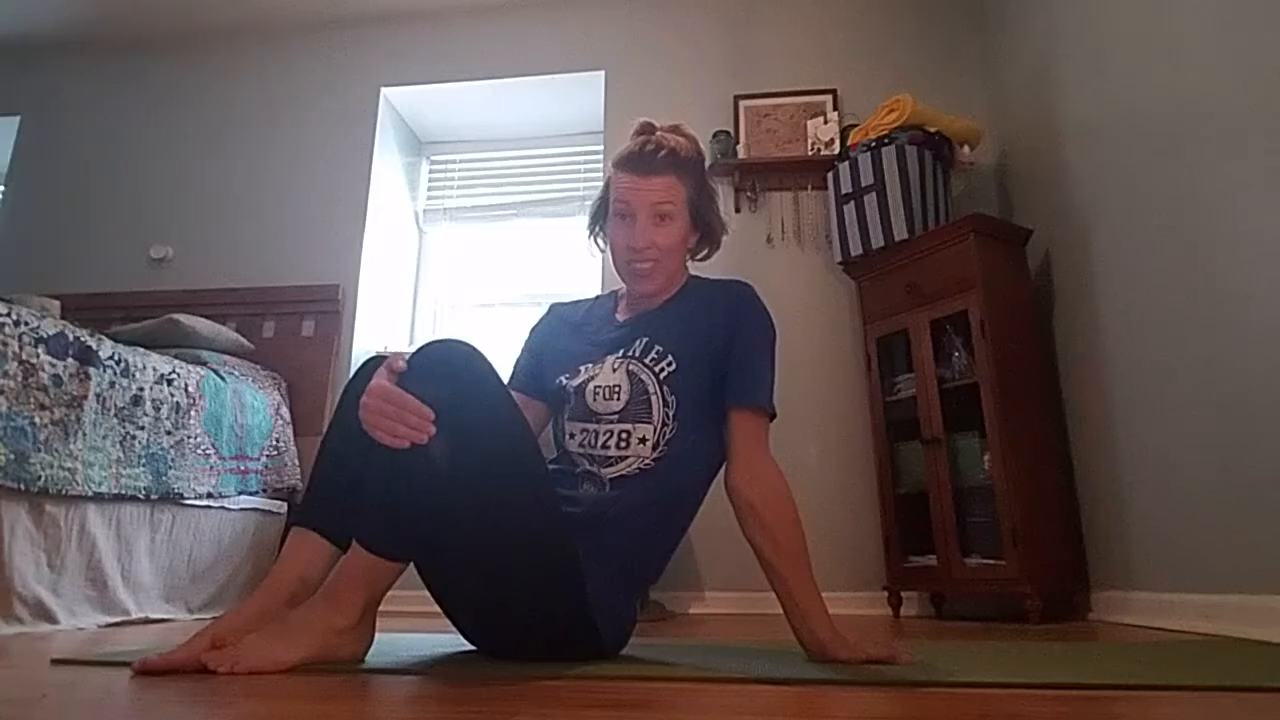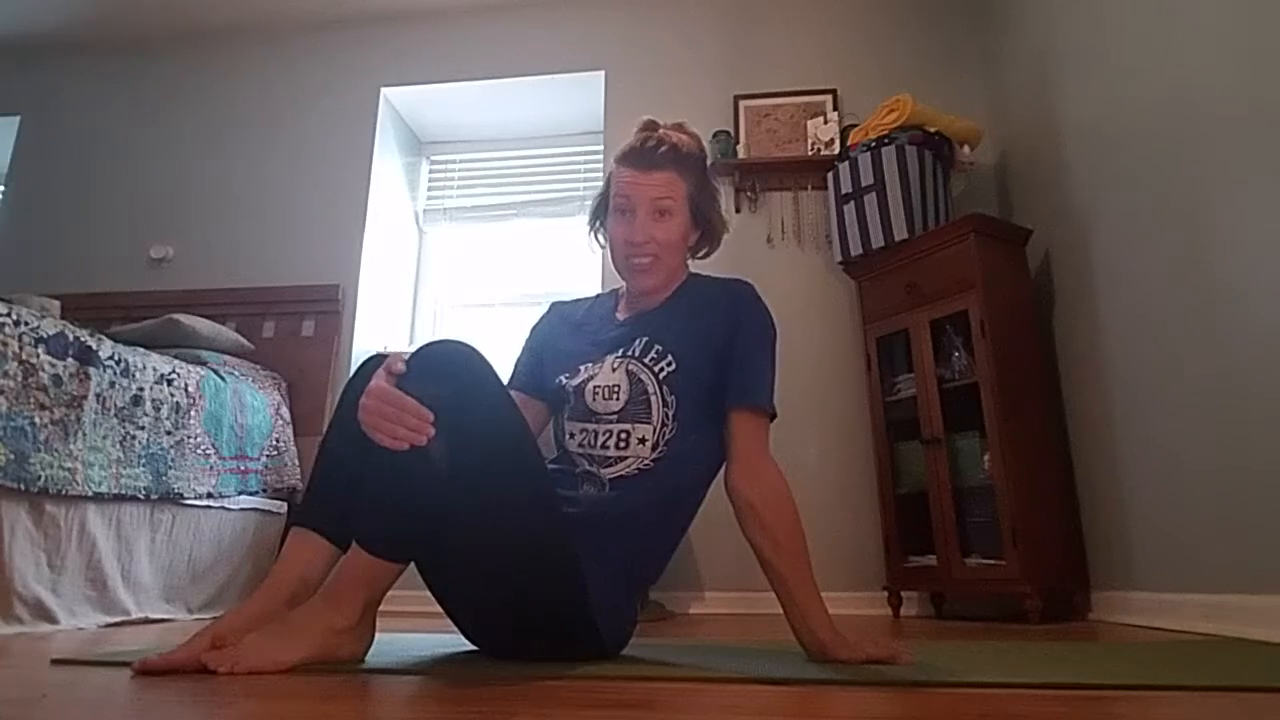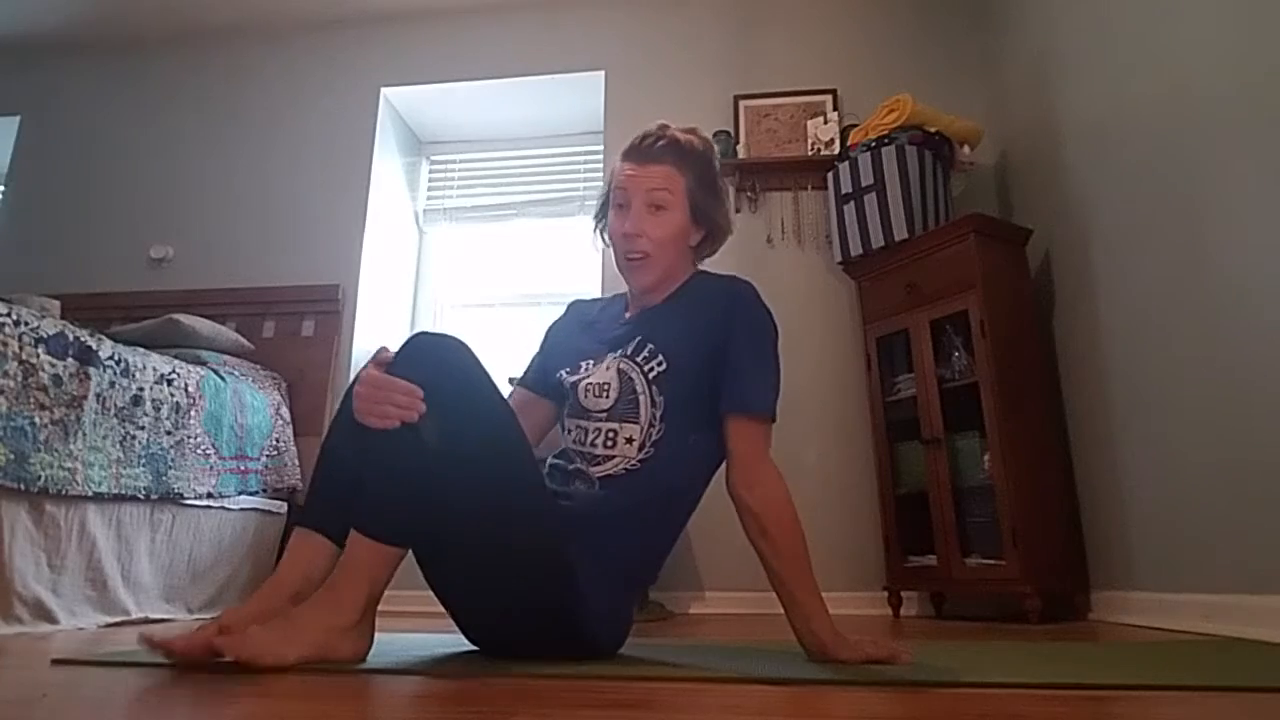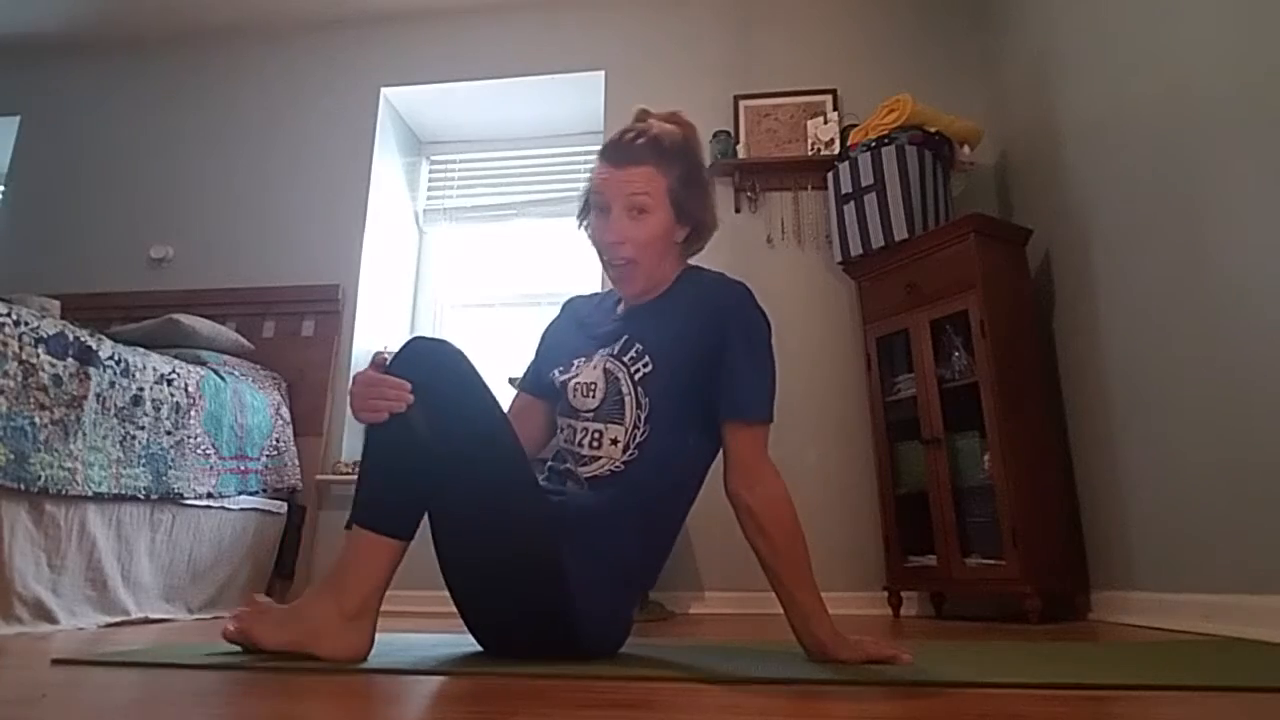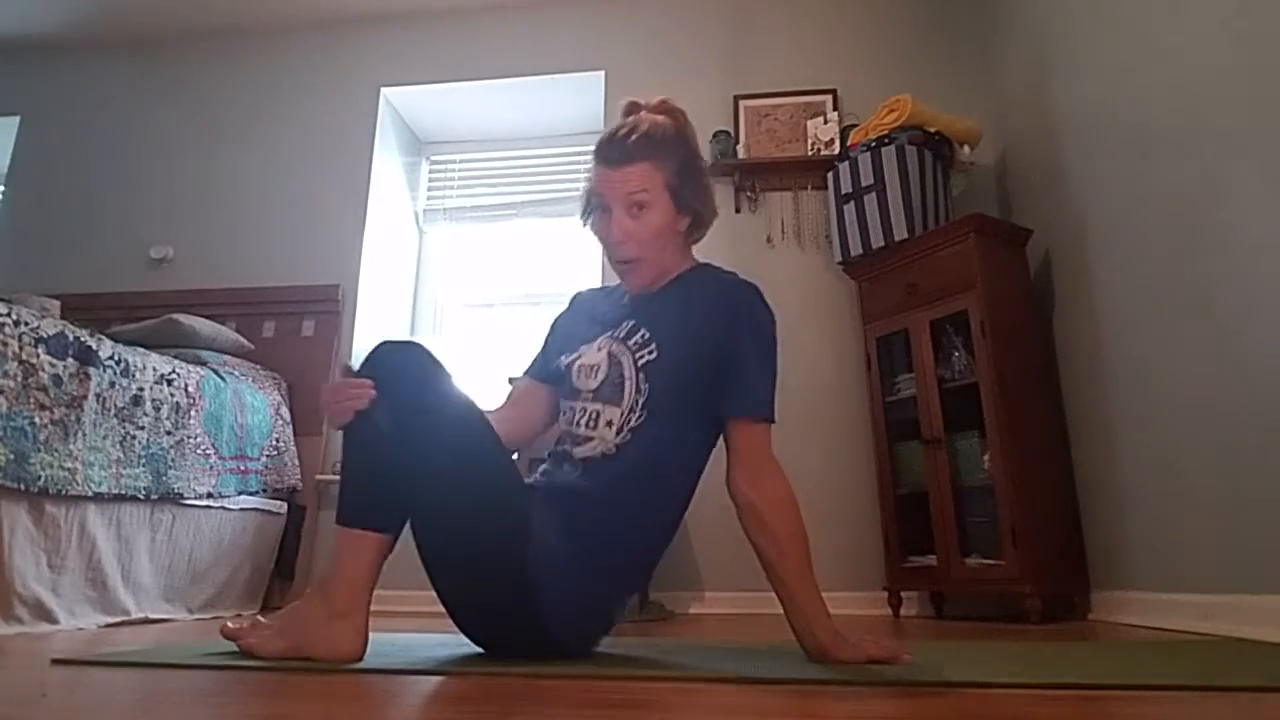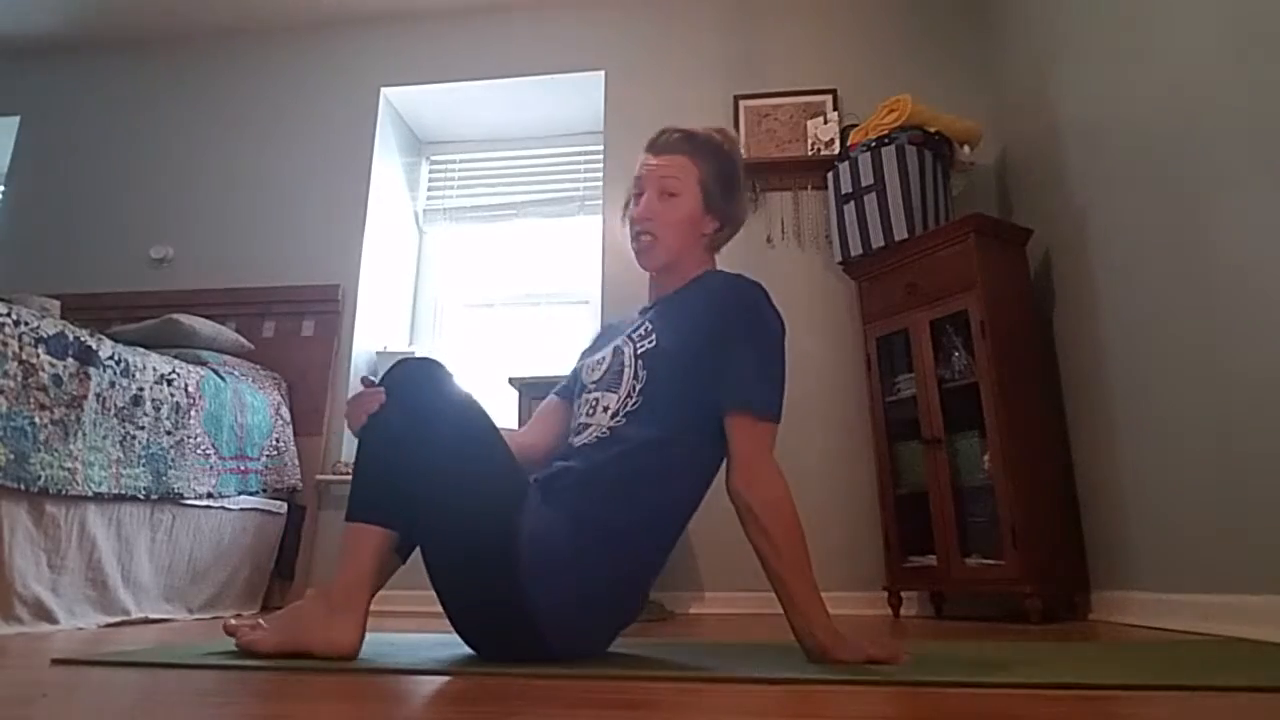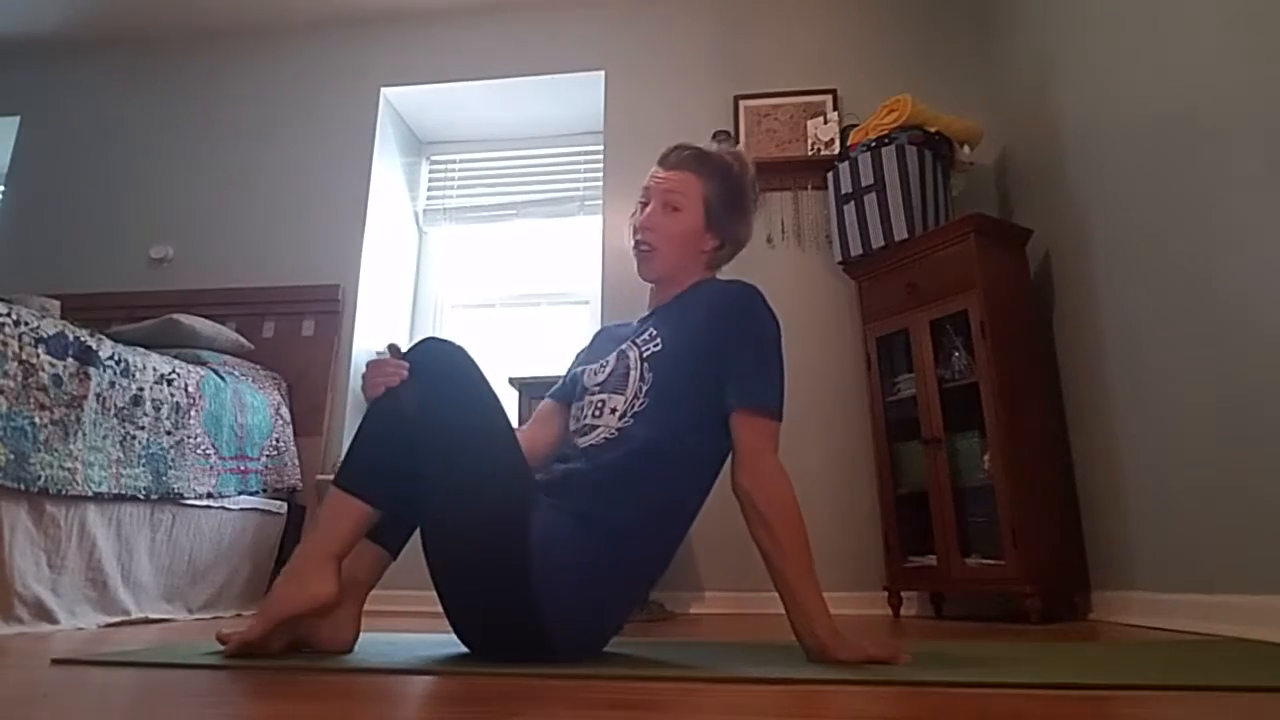
dt=0.3s
person 1, frame 1
left shoulder: (729, 313)
right shoulder: (563, 324)
left elbow: (751, 476)
right elbow: (497, 444)
left wrist: (819, 633)
right wrist: (393, 402)
left hip: (581, 603)
right hip: (512, 586)
left knee: (450, 369)
right knee: (384, 378)
left ankle: (340, 614)
right ankle: (266, 608)
person 1, frame 2
left shoulder: (729, 312)
right shoulder: (565, 322)
left elbow: (752, 476)
right elbow: (498, 442)
left wrist: (821, 635)
right wrist: (394, 402)
left hip: (582, 603)
right hip: (511, 584)
left knee: (448, 368)
right knee: (382, 378)
left ankle: (341, 614)
right ankle: (268, 607)
person 1, frame 3
left shoulder: (730, 309)
right shoulder: (578, 322)
left elbow: (752, 477)
right elbow: (501, 440)
left wrist: (819, 634)
right wrist: (394, 410)
left hip: (575, 604)
right hip: (515, 584)
left knee: (437, 361)
right knee: (407, 374)
left ankle: (340, 613)
right ankle: (279, 598)
person 1, frame 4
left shoulder: (722, 310)
right shoulder: (576, 318)
left elbow: (751, 479)
right elbow: (512, 442)
left wrist: (822, 635)
right wrist: (391, 404)
left hip: (576, 602)
right hip: (523, 588)
left knee: (434, 368)
right knee: (416, 371)
left ankle: (348, 606)
right ankle: (342, 598)
person 1, frame 5
left shoulder: (729, 306)
right shoulder: (583, 312)
left elbow: (752, 476)
right elbow: (505, 429)
left wrist: (819, 633)
right wrist: (379, 411)
left hip: (553, 593)
right hip: (518, 577)
left knee: (402, 372)
right knee: (395, 374)
left ankle: (337, 612)
right ankle: (340, 604)
person 1, frame 6
left shoulder: (737, 307)
right shoulder: (617, 332)
left elbow: (752, 476)
right elbow: (533, 444)
right wrist: (397, 426)
left hip: (556, 593)
right hip: (531, 586)
left knee: (418, 383)
right knee: (414, 401)
left ankle: (340, 606)
right ankle: (346, 602)
person 1, frame 7
left shoulder: (735, 313)
right shoulder: (609, 340)
left elbow: (758, 474)
right elbow: (527, 448)
left wrist: (819, 633)
right wrist: (405, 406)
left hip: (558, 595)
right hip: (521, 594)
left knee: (438, 363)
right knee: (425, 389)
left ankle: (312, 569)
right ankle: (336, 602)
